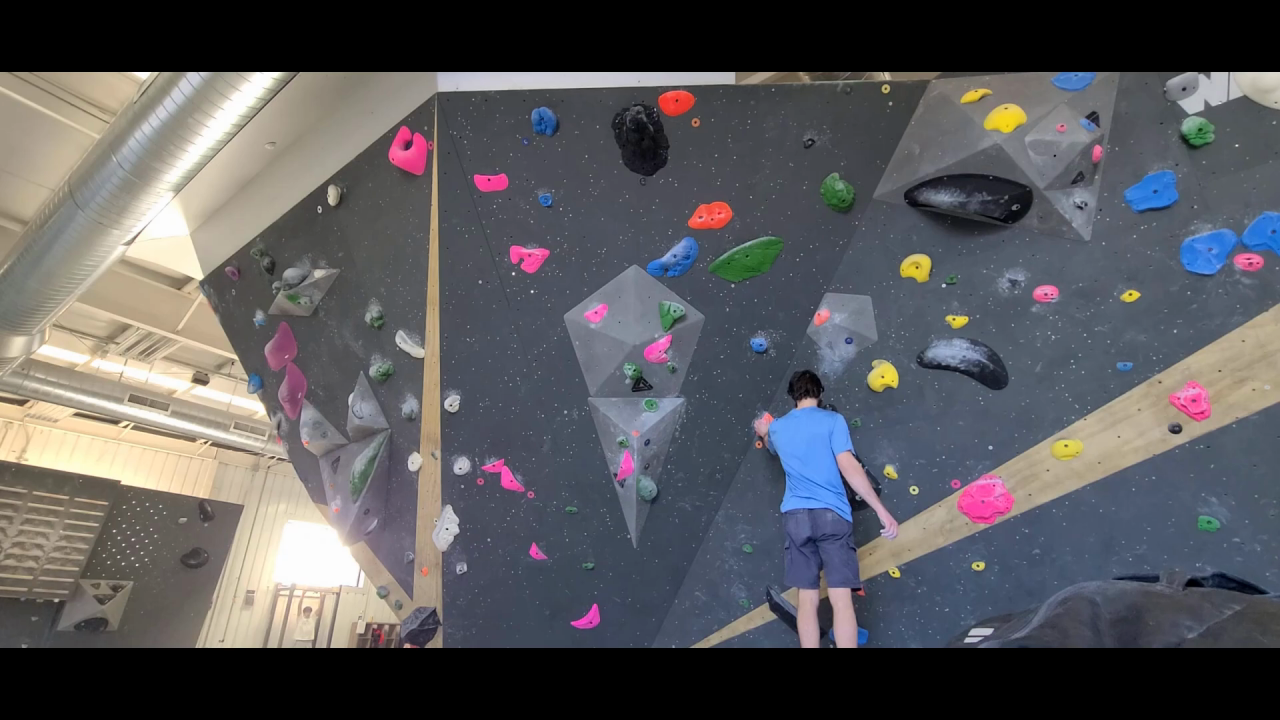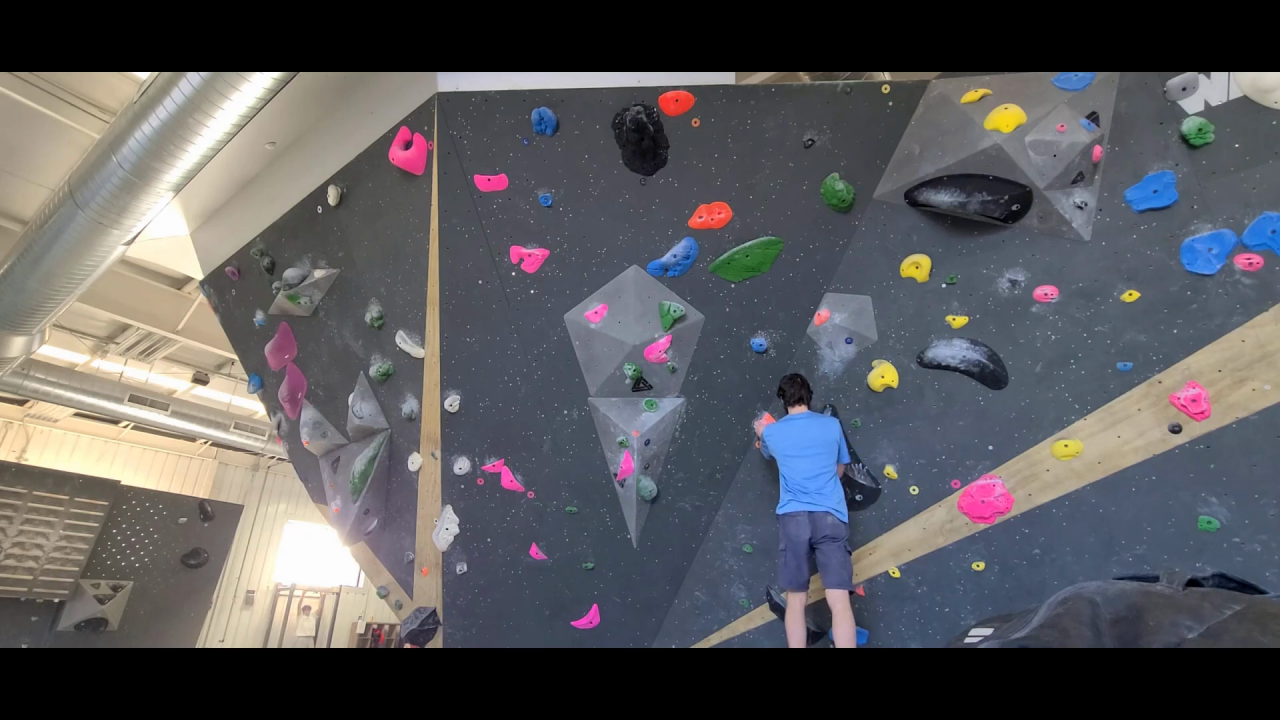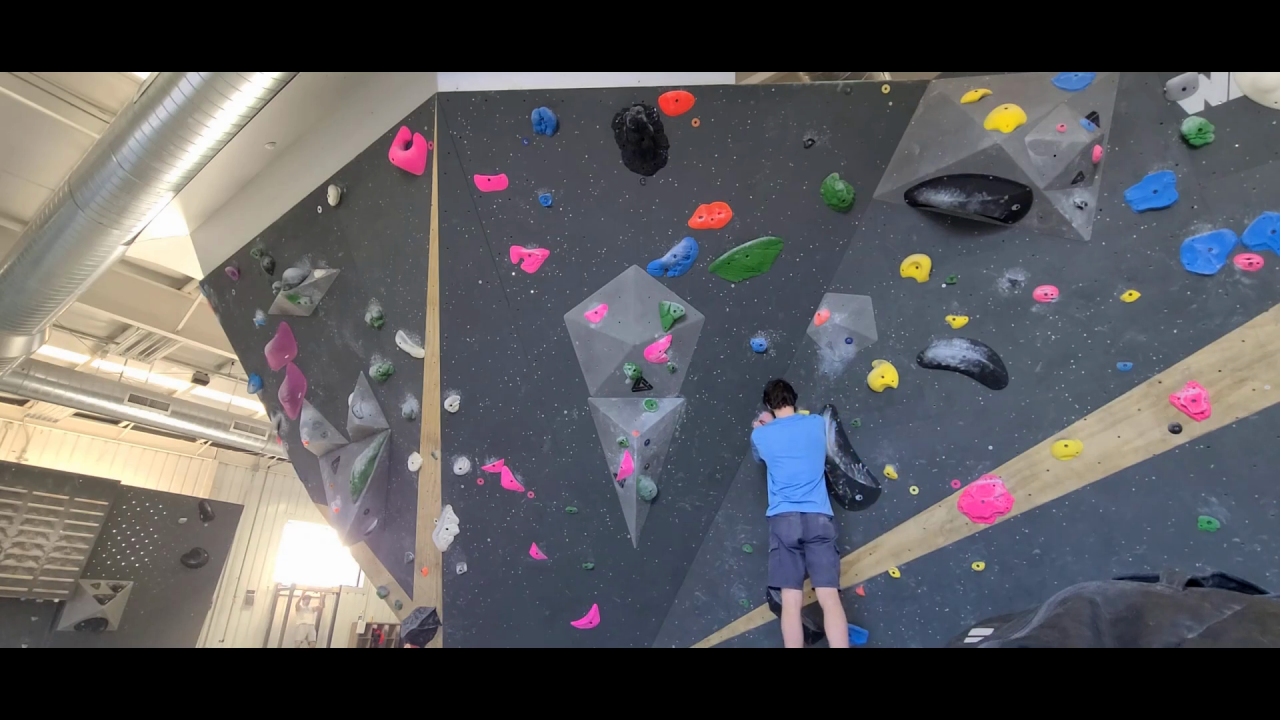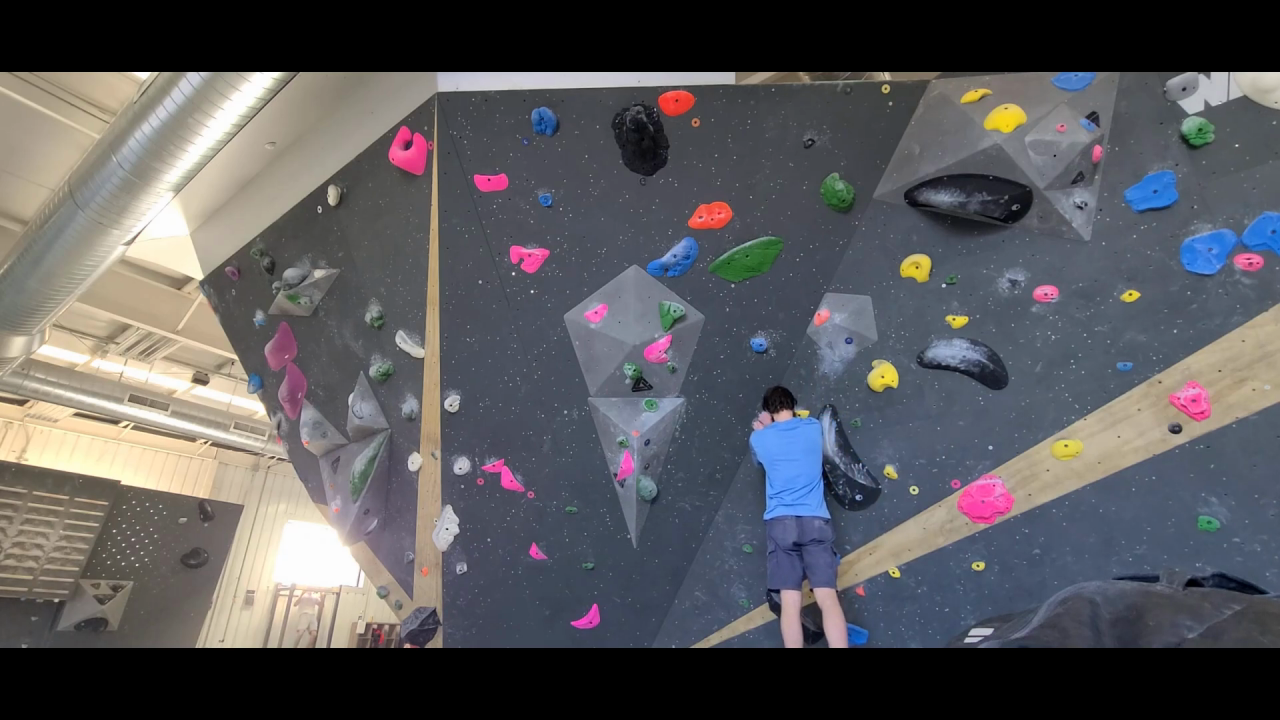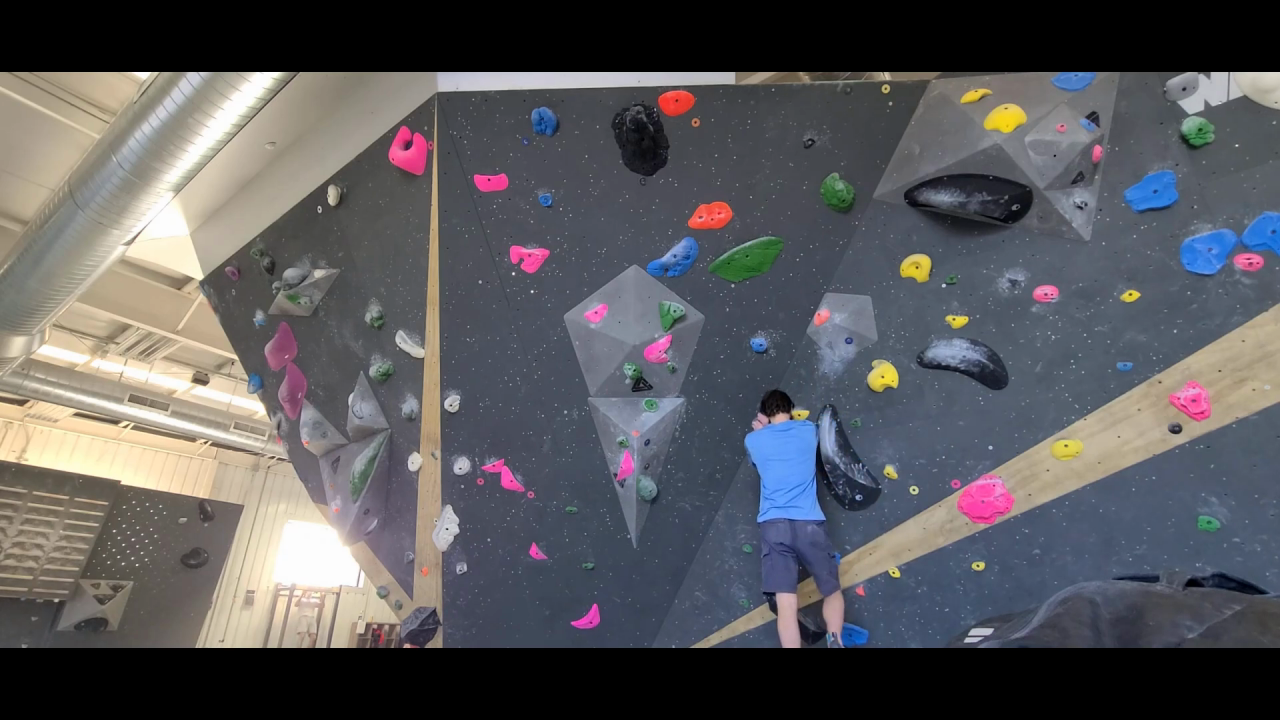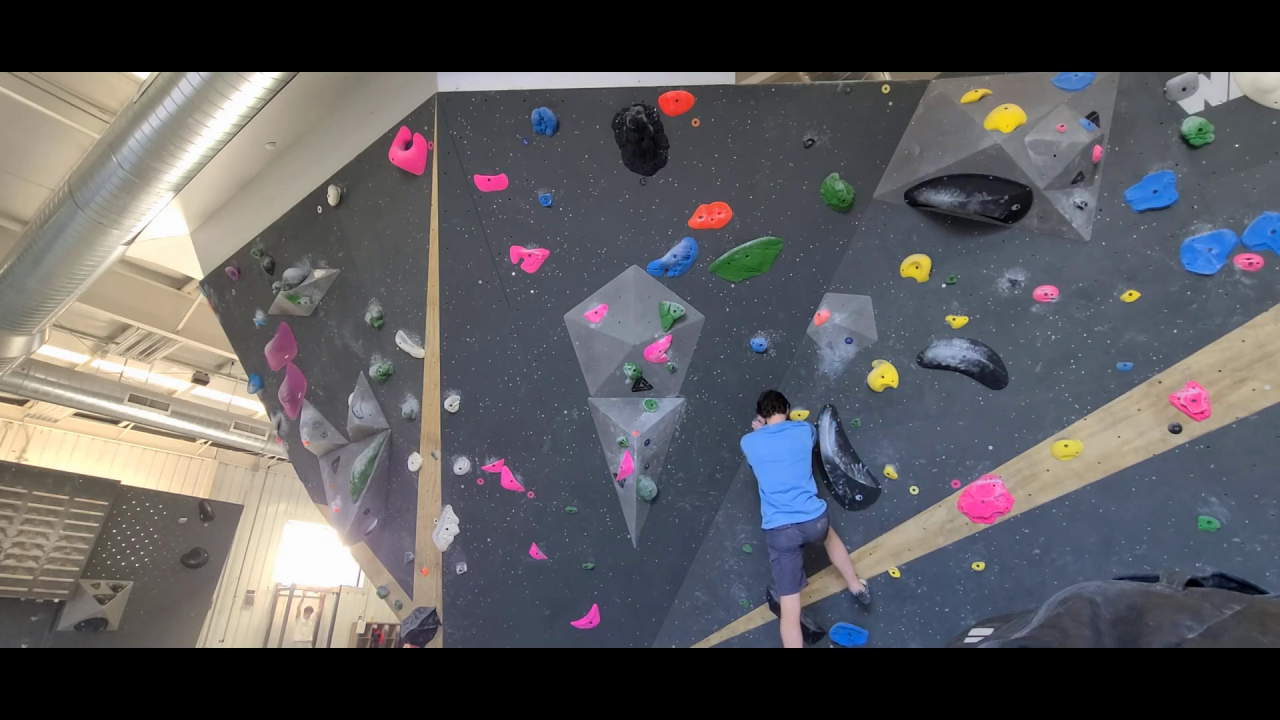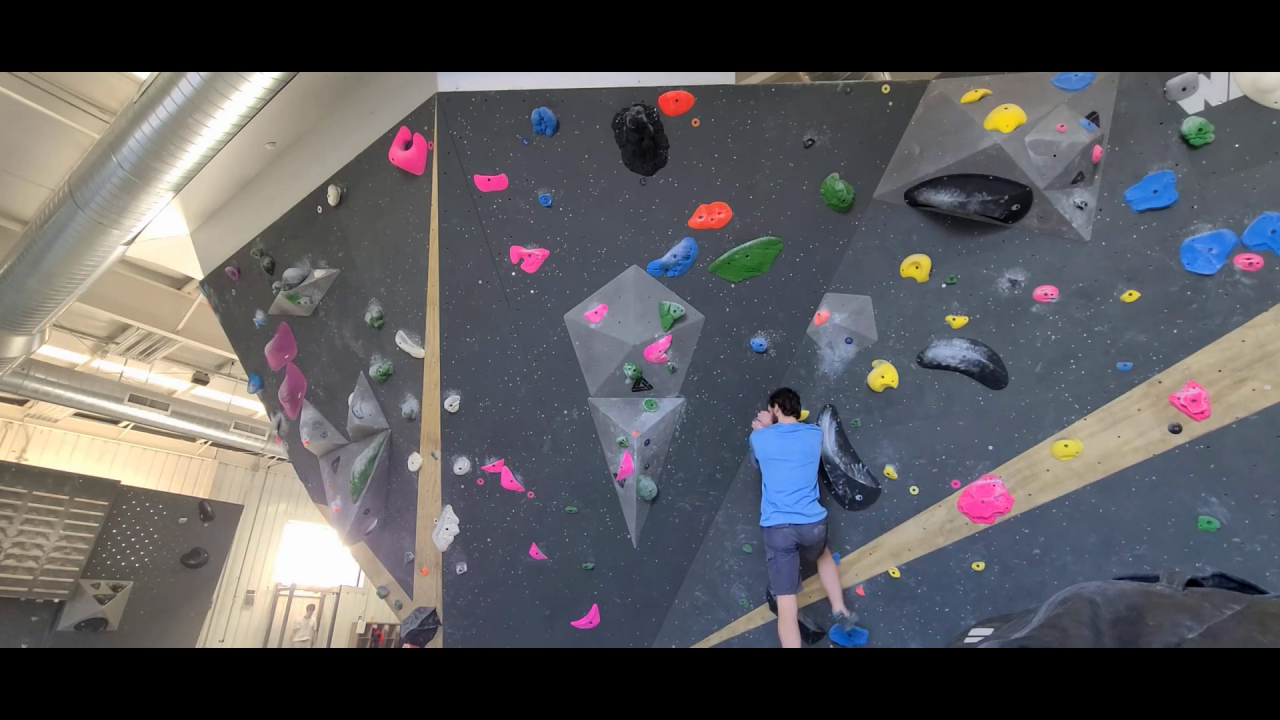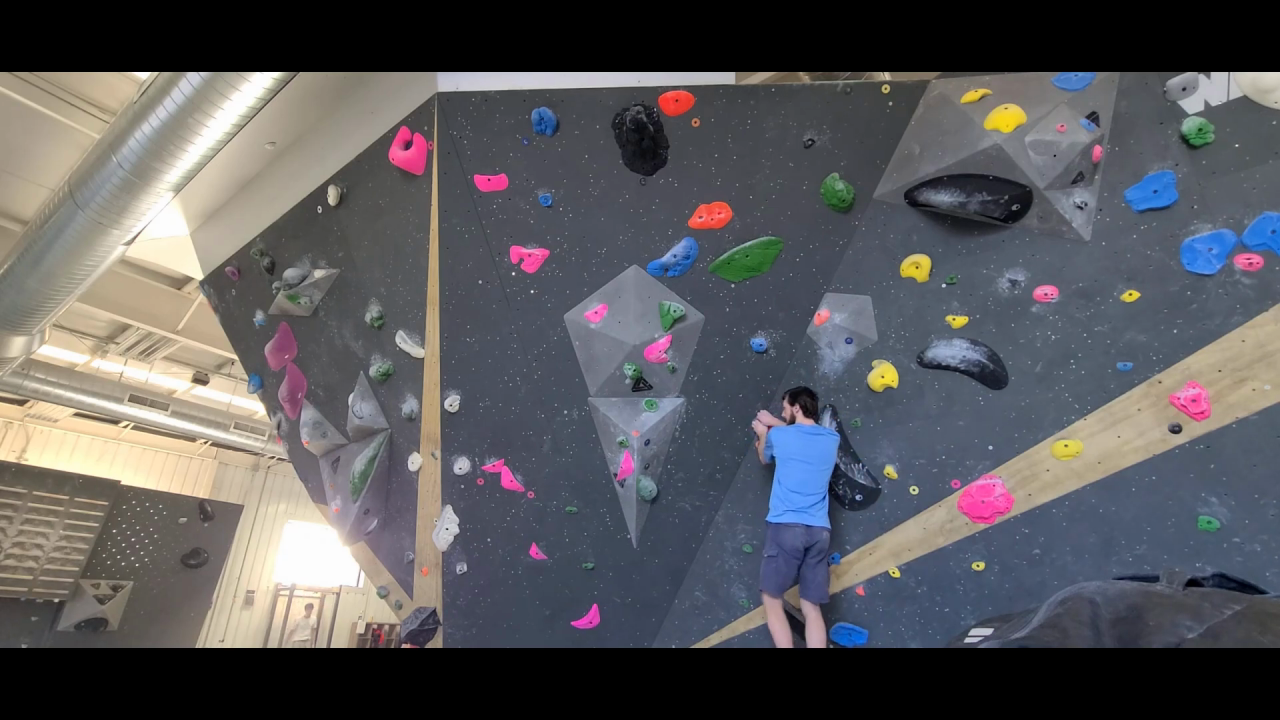
dt=0.5s
person 1, frame 1
left shoulder: (777, 427)
right shoulder: (832, 420)
right elbow: (848, 466)
left wrist: (763, 433)
right wrist: (882, 511)
left hip: (796, 516)
right hip: (831, 515)
left knee: (807, 599)
right knee: (841, 599)
person 1, frame 2
left shoulder: (772, 432)
right shoulder: (831, 425)
left hip: (793, 519)
right hip: (831, 518)
left knee: (795, 601)
right knee: (839, 600)
person 1, frame 3
left shoulder: (760, 435)
right shoulder: (816, 423)
left hip: (784, 520)
right hip: (819, 518)
left knee: (791, 601)
right knee: (829, 598)
person 1, frame 4
left shoulder: (759, 438)
right shoulder: (814, 427)
left hip: (780, 523)
right hip: (815, 521)
left knee: (790, 602)
right knee: (828, 598)
person 1, frame 5
left shoulder: (753, 440)
right shoulder: (808, 430)
left hip: (773, 525)
right hip: (810, 523)
left knee: (786, 604)
right knee: (832, 593)
right ankle: (835, 640)
person 1, frame 6
left shoulder: (748, 442)
right shoulder: (804, 430)
left hip: (780, 529)
right hip: (814, 519)
left knee: (789, 606)
right knee: (829, 533)
right ankle: (857, 587)
person 1, frame 7
left shoulder: (759, 437)
right shoulder: (815, 435)
left hip: (778, 527)
right hip: (813, 524)
left knee: (786, 605)
right knee: (821, 554)
right ankle: (840, 612)
person 1, frame 8
left shoulder: (777, 436)
right shoulder: (832, 439)
left elbow: (764, 458)
left wrist: (762, 434)
right wrist: (775, 424)
left hip: (786, 528)
right hip: (819, 531)
left knee: (772, 604)
right knee: (812, 609)
